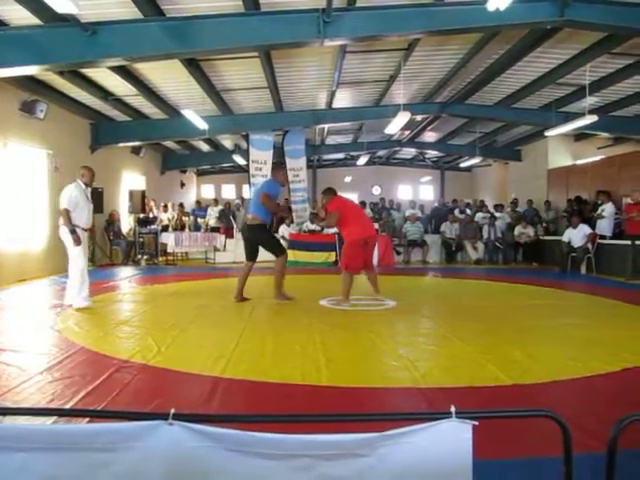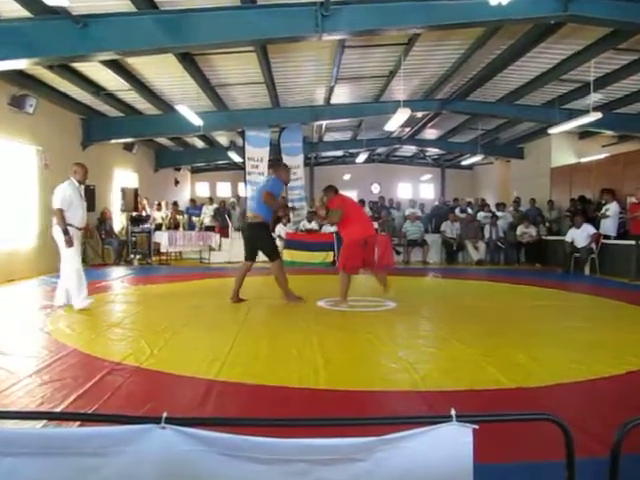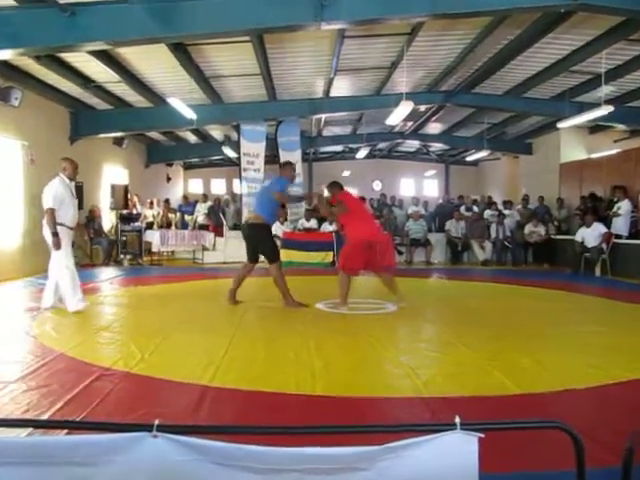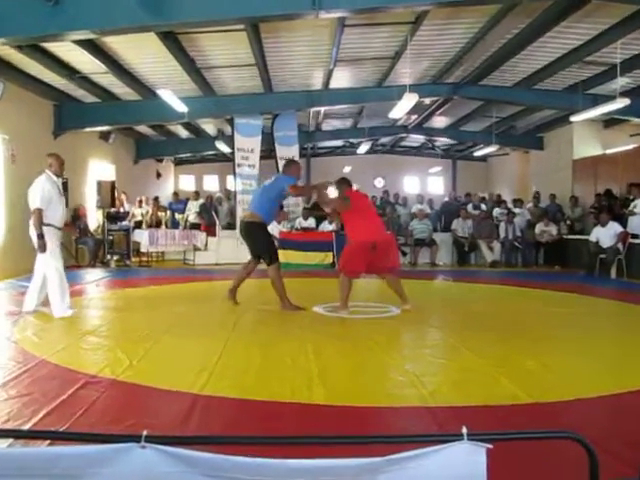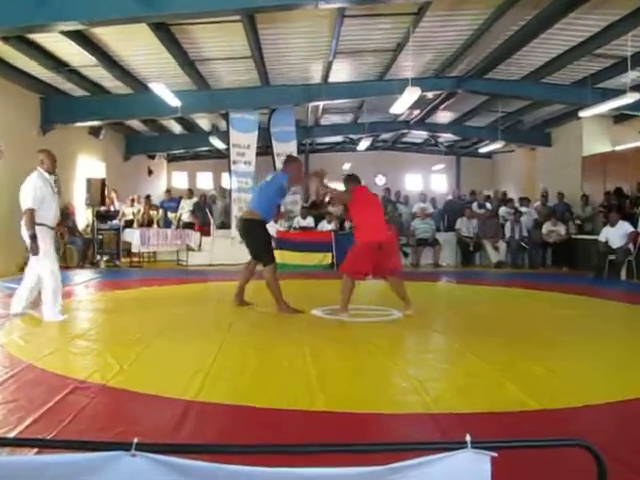
dt=0.1s
person 1, frame 1
left shoulder: (86, 192)
right shoulder: (71, 190)
right elbow: (64, 212)
left wrist: (91, 229)
right wrist: (73, 232)
left hip: (82, 232)
right hip: (71, 231)
left knee: (79, 265)
right knee: (79, 264)
left ankle: (71, 298)
right ankle: (79, 299)
person 1, frame 2
left shoulder: (79, 189)
right shoulder: (65, 188)
right elbow: (58, 212)
left wrist: (86, 228)
right wrist: (66, 233)
left hip: (75, 231)
right hip: (65, 231)
left knee: (70, 265)
right knee: (73, 264)
left ankle: (62, 299)
right ankle: (80, 299)
person 1, frame 3
left shoulder: (69, 186)
right shoulder: (55, 186)
right elbow: (49, 212)
right wrist: (54, 235)
left hip: (66, 230)
right hip: (57, 230)
left knee: (58, 267)
right knee: (66, 265)
left ankle: (49, 301)
right ankle: (74, 302)
person 1, frame 4
left shoulder: (55, 183)
right shoulder: (42, 184)
right elbow: (36, 212)
right wrist: (40, 237)
left hip: (53, 231)
right hip: (44, 231)
left knee: (44, 269)
right knee: (55, 268)
left ankle: (31, 304)
right ankle: (61, 308)
person 1, frame 5
left shoulder: (48, 180)
right shoulder: (35, 182)
right elbow: (28, 212)
right wrist: (33, 239)
left hip: (46, 231)
right hip: (37, 231)
left knee: (35, 271)
right knee: (50, 270)
left ankle: (18, 305)
right ankle: (51, 312)
person 2, frame 1
left shoulder: (264, 185)
right shoulder: (273, 185)
right elbow: (264, 200)
left wrist: (278, 211)
right wrist: (279, 209)
left hip: (248, 227)
right hip: (258, 228)
left knee: (250, 261)
right knee: (281, 255)
left ankle: (238, 295)
right ankle: (278, 292)
person 2, frame 2
left shoulder: (267, 183)
right shoulder: (276, 182)
right elbow: (266, 198)
left wrist: (278, 208)
right wrist: (281, 206)
left hip: (248, 226)
right hip: (259, 226)
left knee: (248, 262)
right knee: (275, 260)
left ankle: (235, 295)
right ankle: (288, 294)
person 2, frame 3
left shoulder: (270, 183)
right shoulder: (281, 182)
right elbow: (279, 197)
left wrist: (277, 213)
right wrist: (301, 198)
left hip: (249, 226)
right hip: (259, 228)
left knee: (251, 262)
right knee: (275, 263)
left ankle: (232, 294)
right ankle: (288, 300)
person 2, frame 4
left shoulder: (274, 181)
right shoulder: (285, 179)
right elbow: (295, 191)
left wrist: (276, 214)
right wrist: (316, 187)
left hip: (247, 224)
right hip: (256, 226)
left knee: (256, 259)
right knee: (273, 264)
left ankle: (233, 289)
right ankle: (285, 303)
person 2, frame 5
left shoulder: (274, 180)
right shoulder: (283, 176)
right elbow: (294, 180)
left hip: (246, 222)
right hip: (254, 224)
left knee: (256, 259)
right knee: (269, 264)
left ankle: (239, 296)
right ankle: (282, 305)
person 3, frame 1
left shoulder: (334, 203)
right shoulder: (345, 201)
left elbow: (332, 222)
left wrist: (321, 223)
right wrist: (325, 215)
left hip: (356, 238)
right hip: (369, 234)
left knee: (347, 268)
right knee: (368, 265)
left ankle: (345, 299)
right ankle: (377, 292)
person 3, frame 2
left shoulder: (336, 201)
right shoulder: (346, 200)
left elbow: (336, 219)
left wrist: (324, 220)
right wrist: (325, 214)
left hip: (355, 238)
right hip: (369, 234)
left knee: (344, 268)
right knee: (372, 265)
left ankle: (343, 299)
right ankle: (387, 290)
person 3, frame 3
left shoulder: (340, 199)
right shoulder: (352, 199)
left elbow: (341, 210)
left wrist: (325, 208)
right wrist: (329, 210)
left hip: (358, 240)
right hip: (374, 236)
left knee: (344, 269)
right knee: (381, 269)
left ankle: (343, 302)
right ankle: (398, 296)
person 3, frame 4
left shoulder: (347, 197)
right shoulder: (360, 197)
left elbow: (342, 205)
left wrist: (330, 203)
left hip: (361, 241)
right hip: (379, 238)
left knee: (345, 272)
right knee: (386, 271)
left ankle: (343, 306)
right ankle: (405, 302)
person 3, frame 5
left shoulder: (357, 193)
right shoulder: (371, 196)
left elbow: (339, 196)
left hip: (367, 242)
right hip: (385, 239)
left knee: (349, 273)
right knee: (391, 274)
left ankle: (343, 309)
right ankle: (408, 307)
